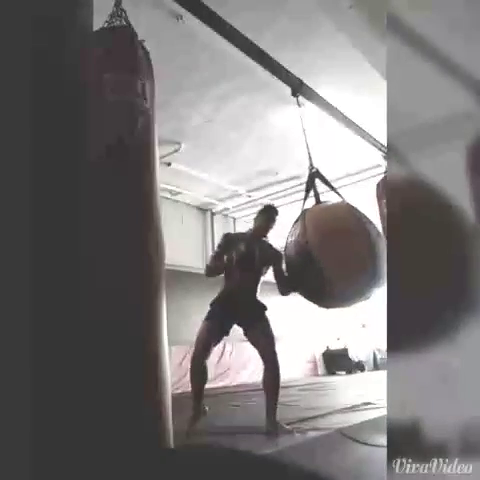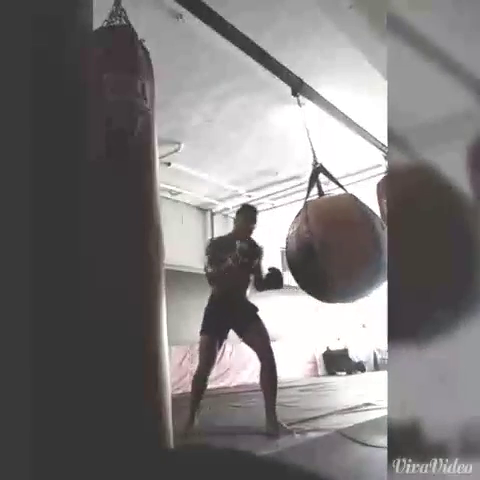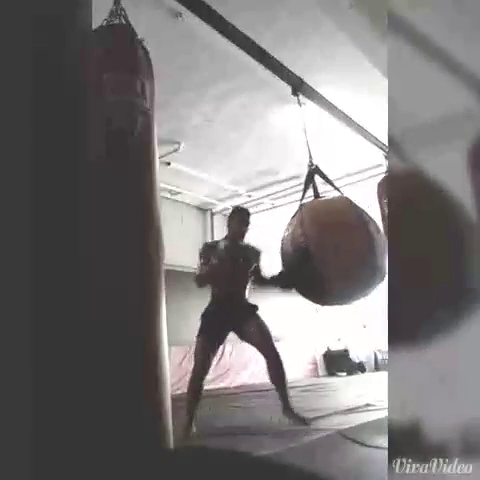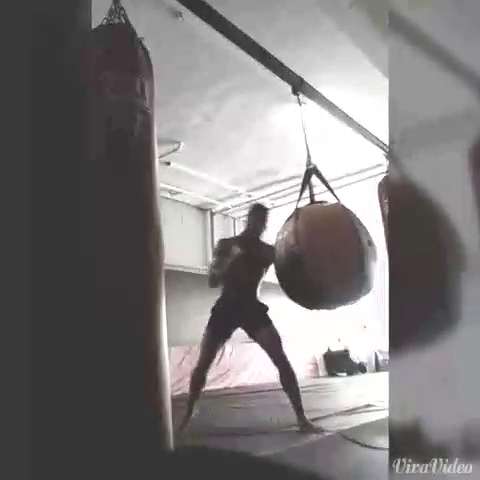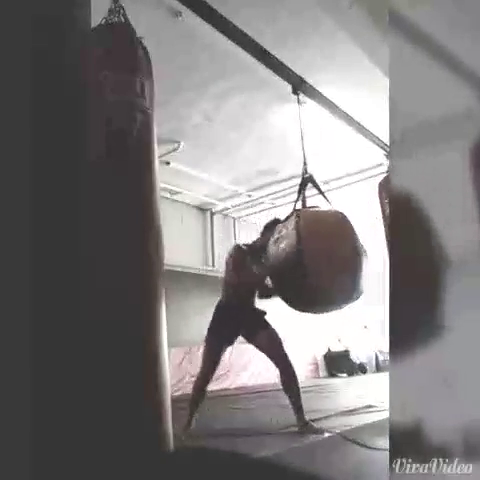
dt=0.2s
person 1, frame 1
left shoulder: (273, 253)
right shoulder: (230, 239)
left elbow: (284, 290)
right elbow: (209, 271)
left wrist: (290, 283)
right wrist: (229, 261)
left hip: (251, 304)
right hip: (225, 302)
left knee: (271, 358)
right knee: (198, 357)
left ankle: (271, 419)
right ankle: (197, 411)
person 1, frame 2
left shoulder: (255, 250)
right shoulder: (216, 244)
left elbow: (259, 284)
right elbow: (211, 277)
left wrist: (271, 281)
right wrist: (233, 261)
left hip: (243, 306)
right hip: (217, 307)
left knee: (268, 356)
right knee: (204, 367)
left ankle: (271, 419)
right ankle: (190, 420)
person 1, frame 3
left shoulder: (251, 252)
right shoulder: (210, 248)
left elbow: (260, 280)
right elbow: (199, 281)
left wrist: (278, 280)
right wrist: (218, 261)
left hip: (241, 309)
right hip: (216, 311)
left knee: (271, 352)
right knee: (199, 370)
left ankle: (287, 407)
right ankle: (189, 424)
person 1, frame 4
left shoulder: (268, 250)
right shoulder: (226, 245)
right elbow: (213, 281)
right wrist: (232, 261)
left hip: (252, 307)
right hip: (227, 307)
left knee: (281, 360)
right knee: (203, 364)
left ankle: (301, 418)
right ankle: (187, 416)
person 1, frame 5
left shoulder: (266, 260)
right shoulder: (239, 251)
right elbow: (231, 280)
right wrist: (258, 275)
left hip: (250, 314)
right hip: (226, 313)
left knee: (284, 362)
right knee: (206, 372)
left ankle: (301, 420)
right ankle: (189, 420)
